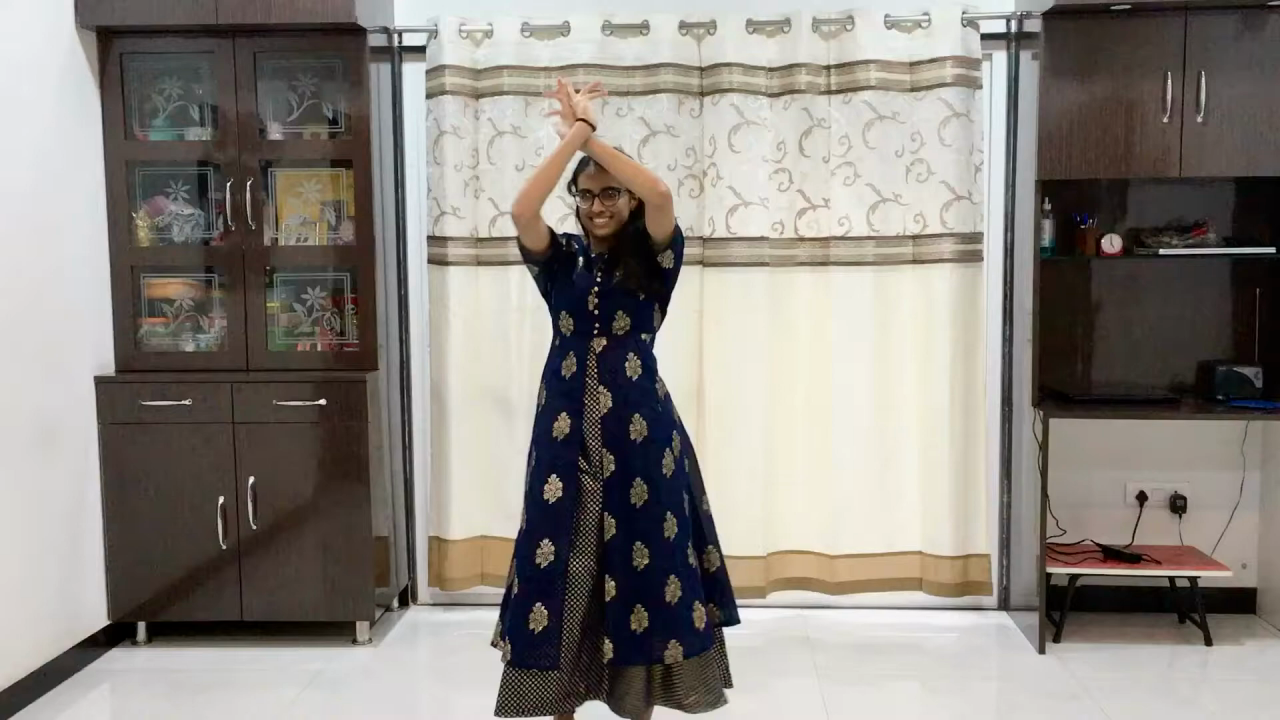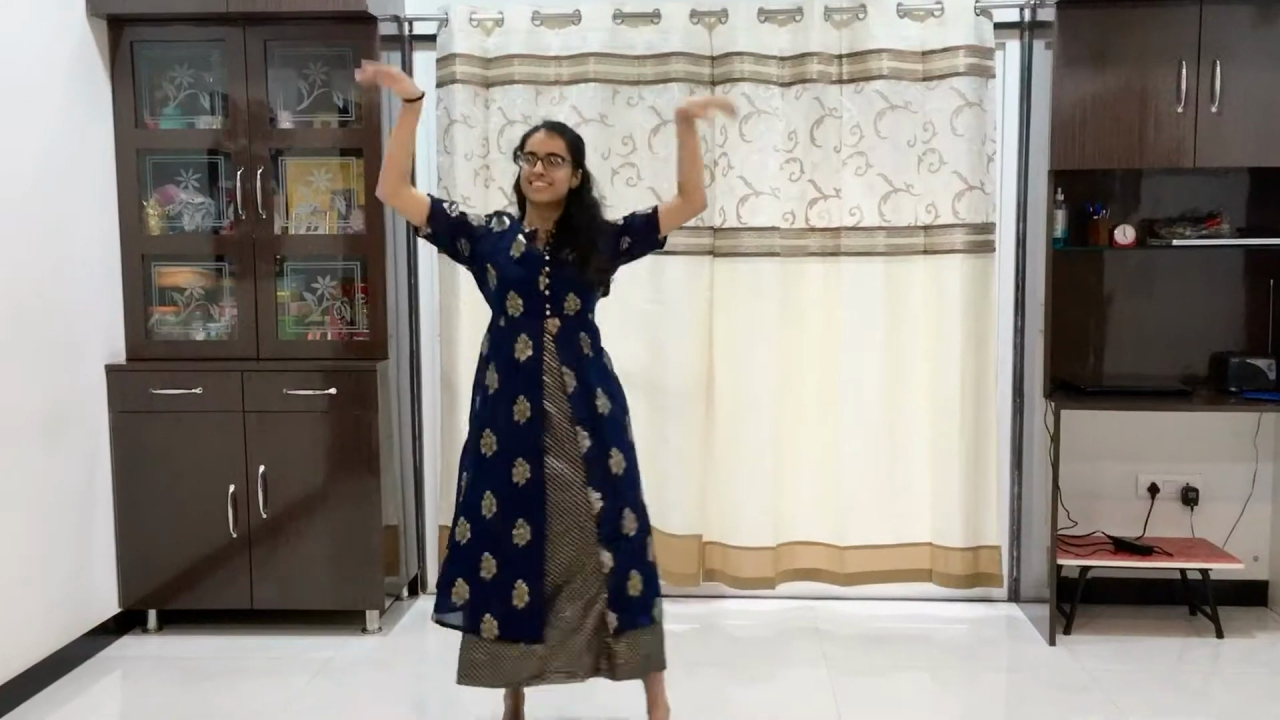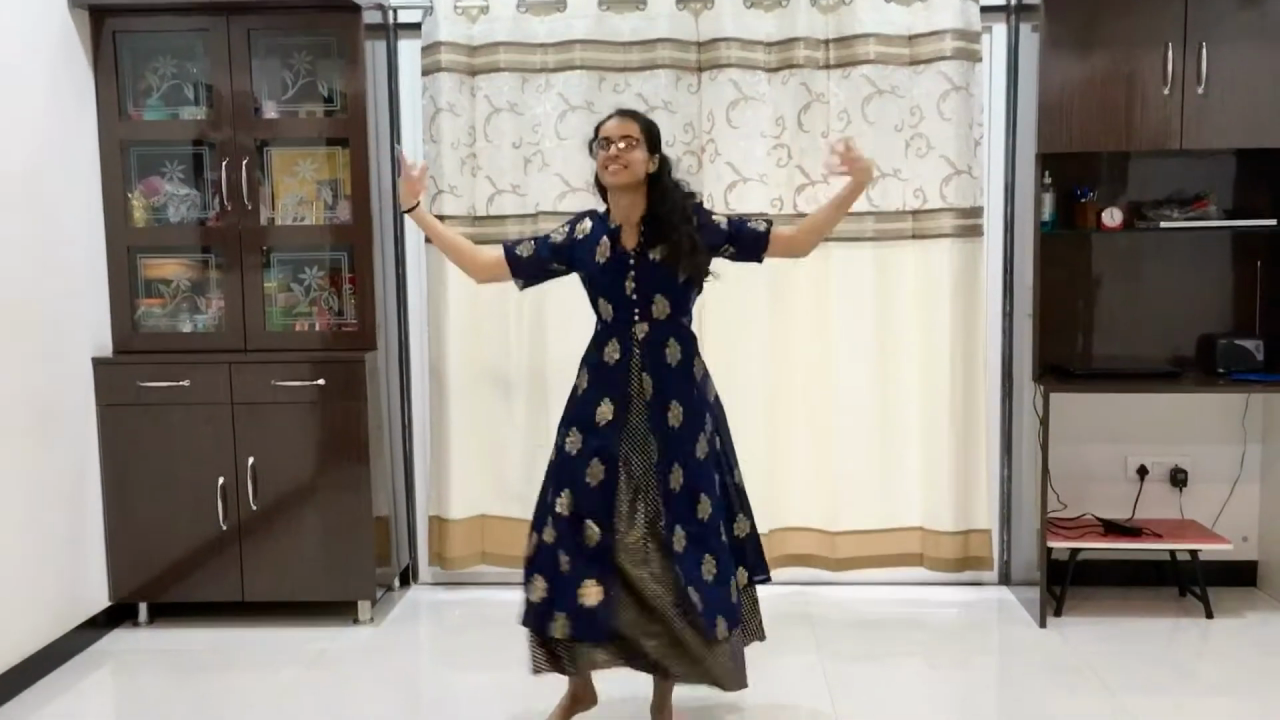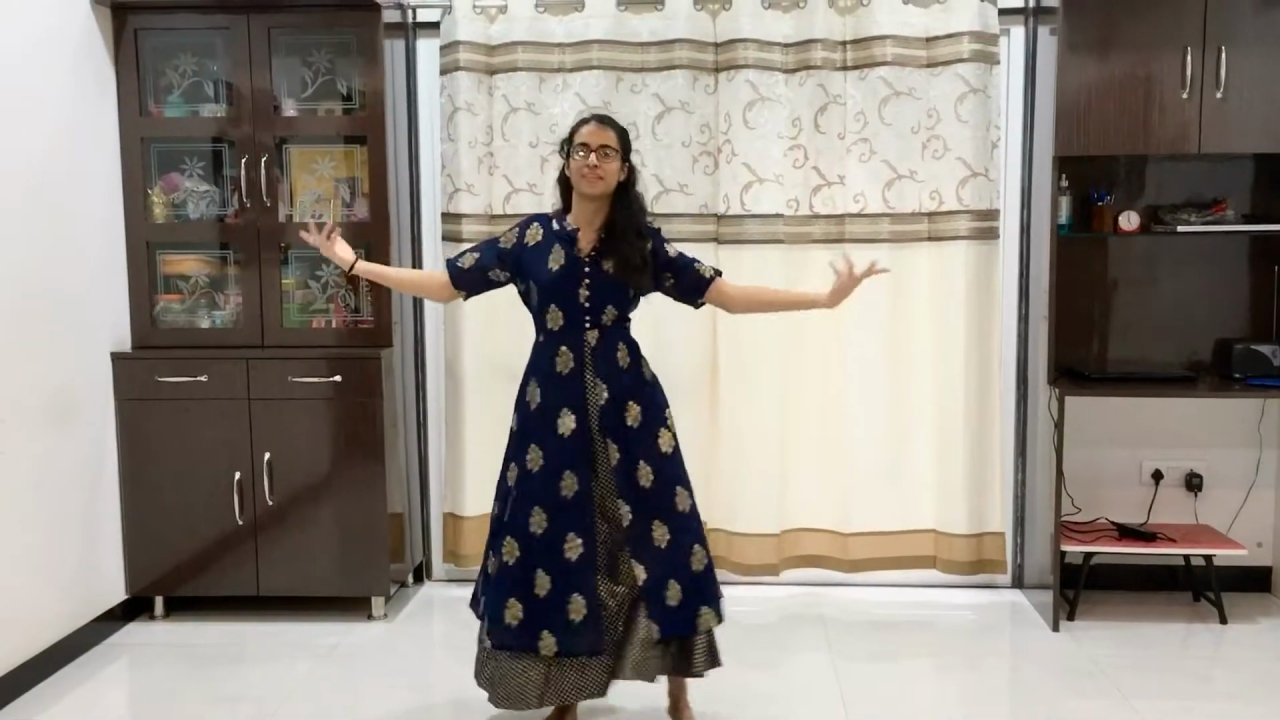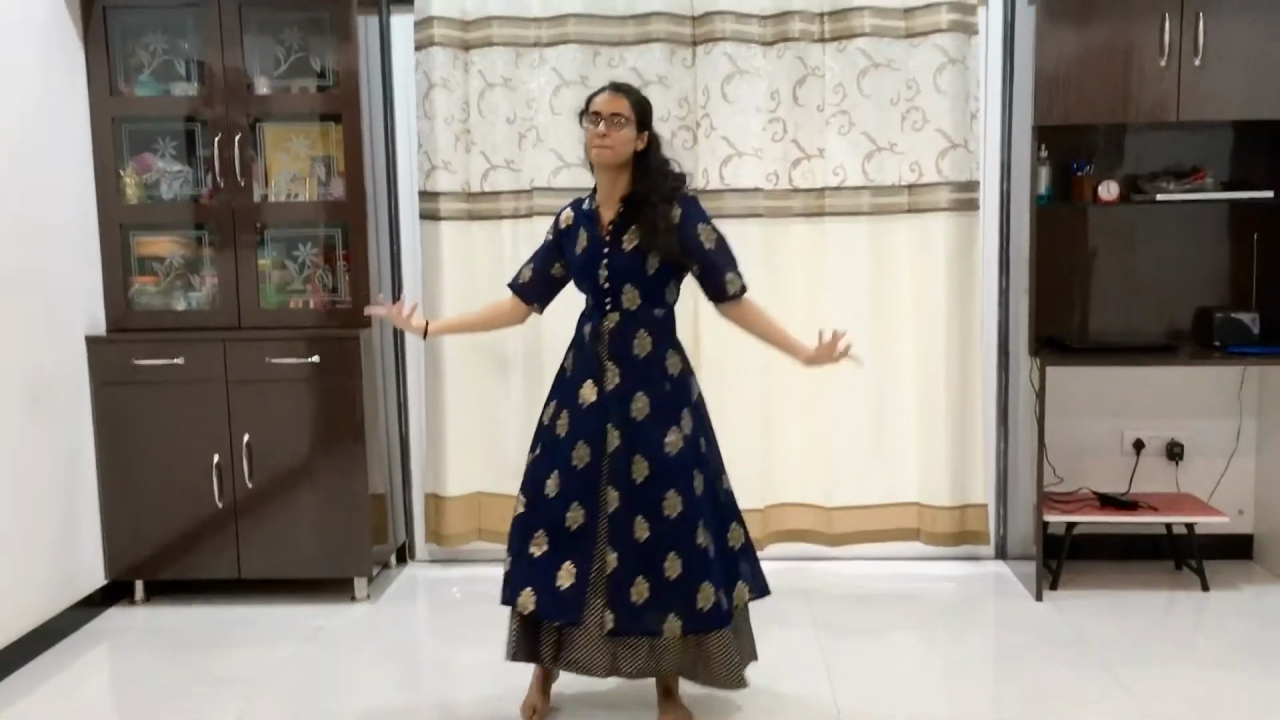
dt=1s
person 1, frame 1
left shoulder: (655, 257)
right shoulder: (559, 259)
left elbow: (659, 194)
right elbow: (522, 209)
left wrist: (588, 132)
right wrist: (573, 132)
left hip: (639, 430)
right hip: (566, 432)
left knee: (643, 568)
right knee: (558, 572)
person 1, frame 2
left shoulder: (602, 238)
right shoulder: (487, 235)
left elbow: (690, 203)
right elbow: (395, 190)
left wrist: (686, 128)
right wrist: (403, 105)
left hip: (588, 406)
right hip: (511, 406)
left knee: (611, 544)
right knee: (504, 545)
person 1, frame 3
left shoulder: (693, 225)
right shoulder: (581, 234)
left elbow: (795, 242)
right elbow: (481, 265)
left wrist: (849, 191)
right wrist: (416, 208)
left hip: (677, 400)
right hip: (603, 401)
left knee: (680, 542)
right knee: (586, 538)
person 1, frame 4
left shoulder: (643, 245)
right shoulder: (530, 237)
left elbow: (728, 295)
right elbow: (444, 284)
left wrist: (824, 296)
right wrist: (355, 264)
left hip: (627, 404)
right hip: (552, 404)
left knee: (654, 542)
right knee: (550, 541)
person 1, frame 5
left shoulder: (676, 212)
right shoulder: (571, 219)
left elbow: (730, 298)
right elbow: (521, 300)
left wrist: (803, 353)
right wrist: (430, 324)
left hip: (656, 388)
right hip: (583, 385)
left knee: (667, 527)
right knee: (559, 522)
